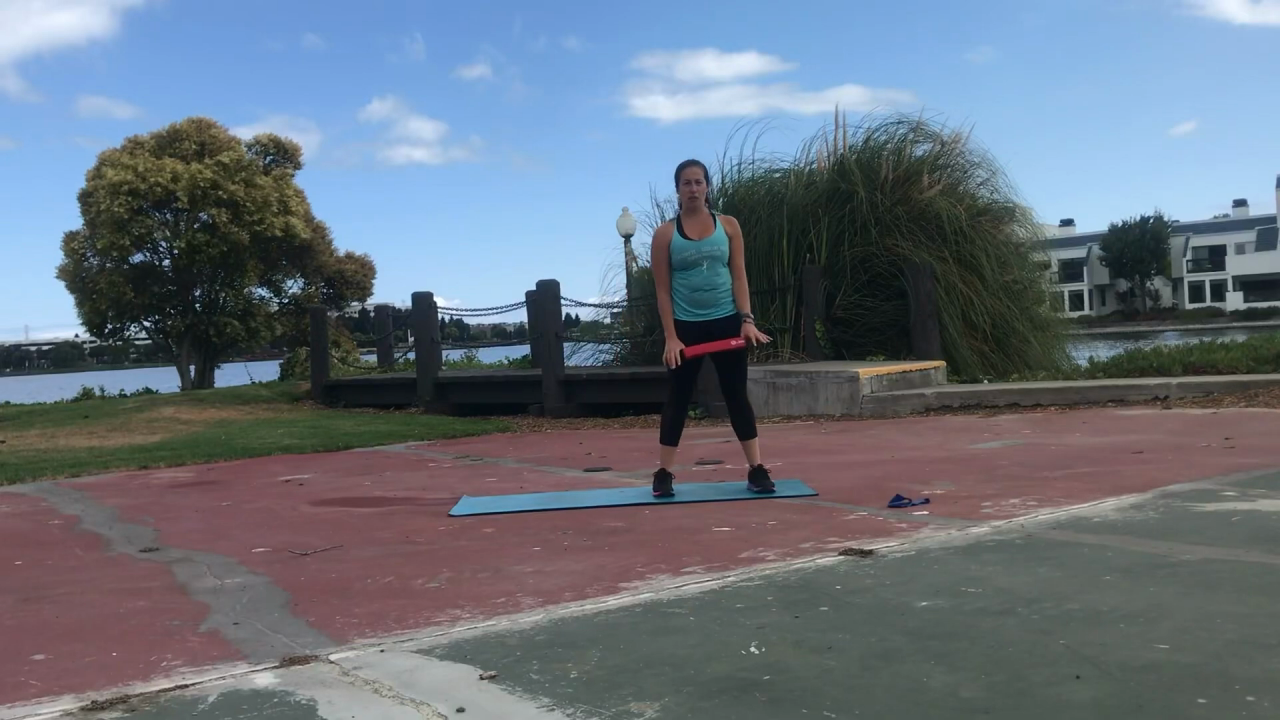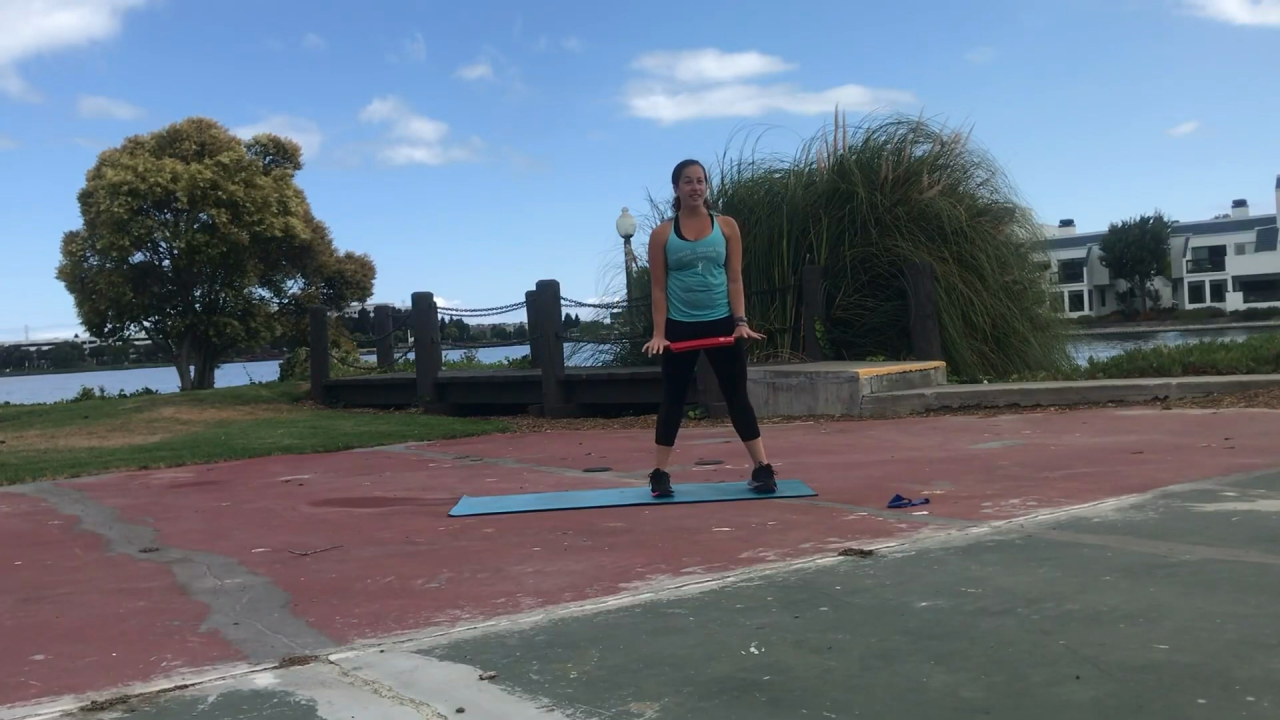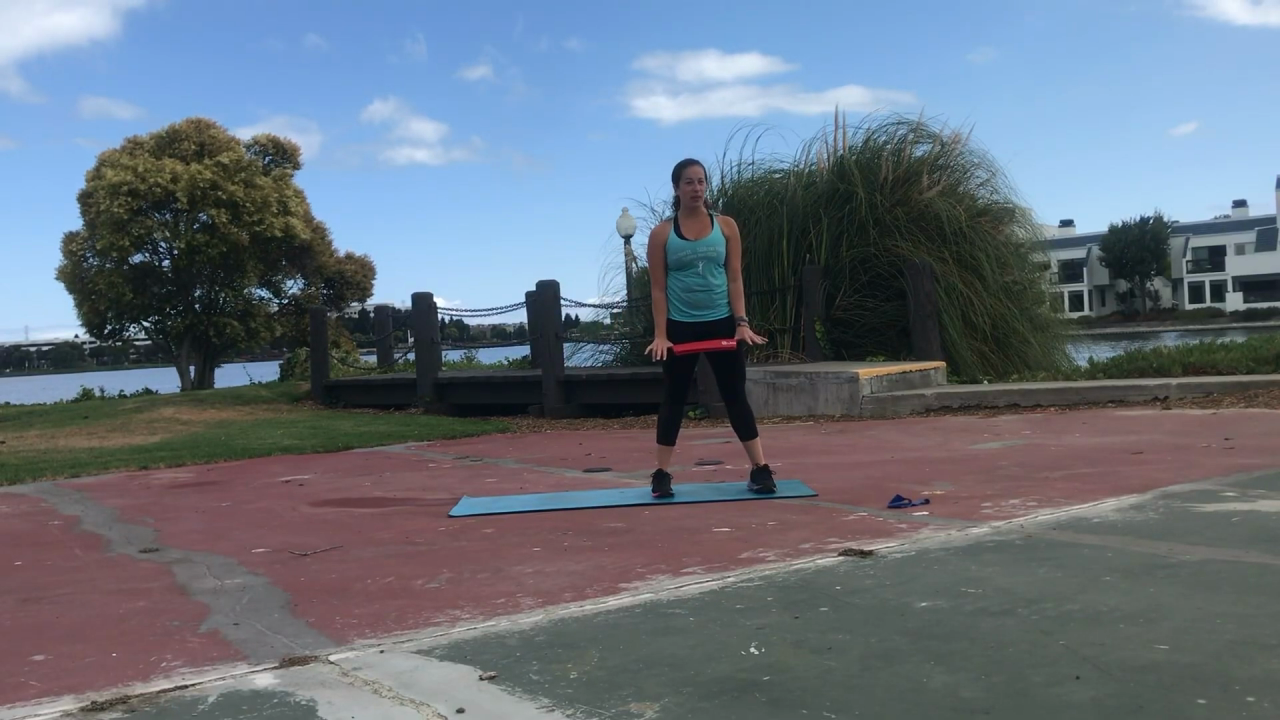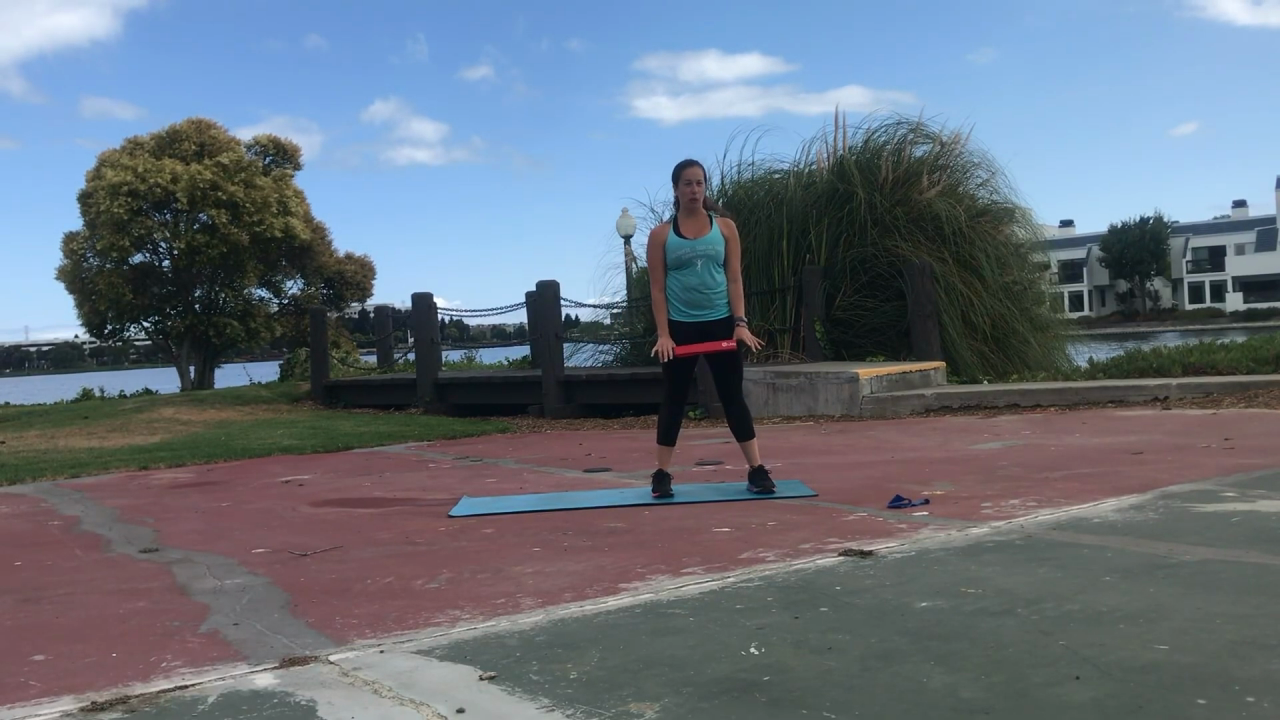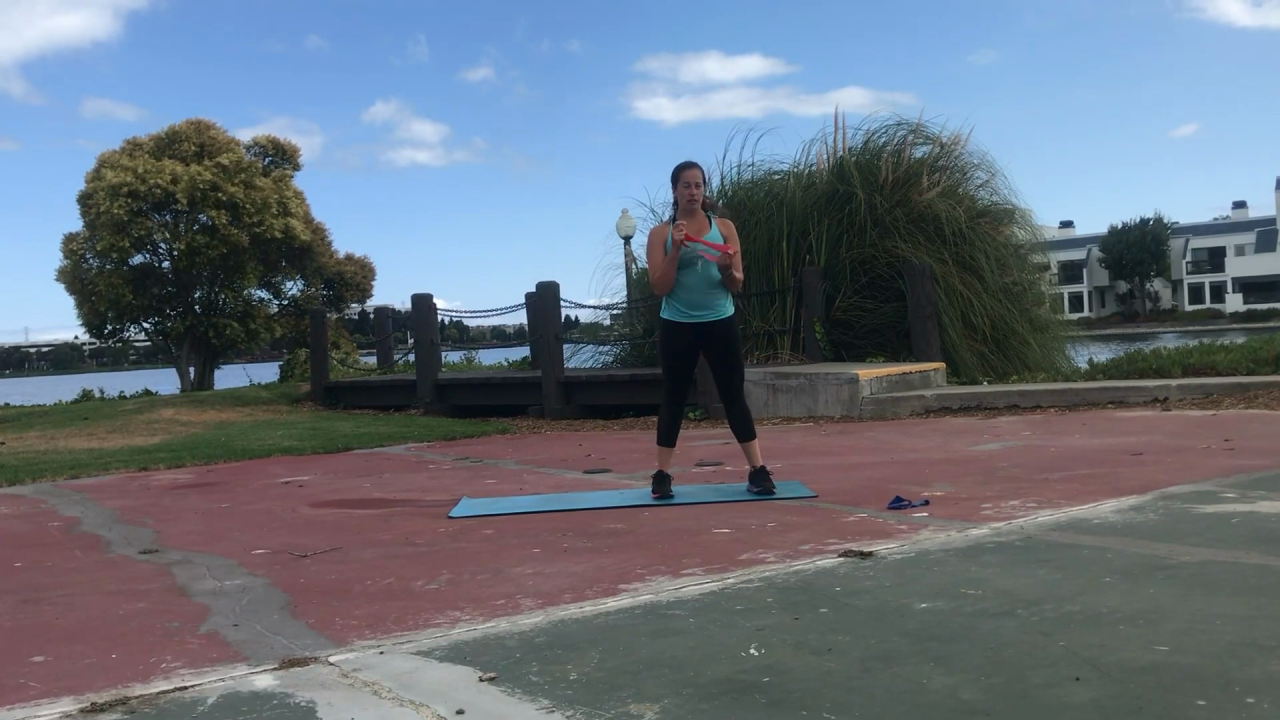
dt=1s
person 1, frame 1
left shoulder: (728, 225)
right shoulder: (665, 234)
left elbow: (738, 277)
right elbow: (663, 290)
left wrist: (746, 320)
right wrist: (671, 336)
left hip: (726, 322)
right hip: (687, 327)
left knee: (736, 394)
right knee: (678, 398)
left ankle: (756, 469)
right ankle: (663, 473)
person 1, frame 2
left shoulder: (726, 226)
right shoulder: (662, 234)
left elbow: (735, 279)
right elbow: (658, 288)
left wrist: (740, 321)
right wrist: (659, 332)
left hip: (721, 322)
right hip: (680, 326)
left knee: (737, 394)
right knee: (673, 398)
left ankle: (762, 468)
right ankle: (659, 473)
person 1, frame 3
left shoulder: (726, 226)
right shoulder: (662, 234)
left elbow: (734, 279)
right elbow: (658, 288)
left wrist: (742, 323)
right wrist: (660, 334)
left hip: (721, 323)
right hip: (680, 326)
left knee: (735, 395)
right knee: (674, 398)
left ankle: (760, 469)
right ankle: (661, 473)
person 1, frame 4
left shoulder: (724, 227)
right shoulder: (661, 234)
left elbow: (734, 279)
right elbow: (657, 288)
left wrist: (740, 323)
right wrist: (663, 334)
left hip: (720, 323)
right hip: (680, 326)
left knee: (733, 396)
right knee: (674, 399)
left ankle: (757, 470)
right ankle: (661, 474)
person 1, frame 5
left shoulder: (724, 227)
right shoulder: (661, 233)
left elbow: (737, 284)
right elbow: (660, 287)
left wrist: (727, 270)
right wrist: (676, 249)
left hip: (720, 323)
right hip: (677, 327)
left knee: (734, 396)
right knee: (674, 399)
left ankle: (758, 471)
right ankle: (662, 475)
